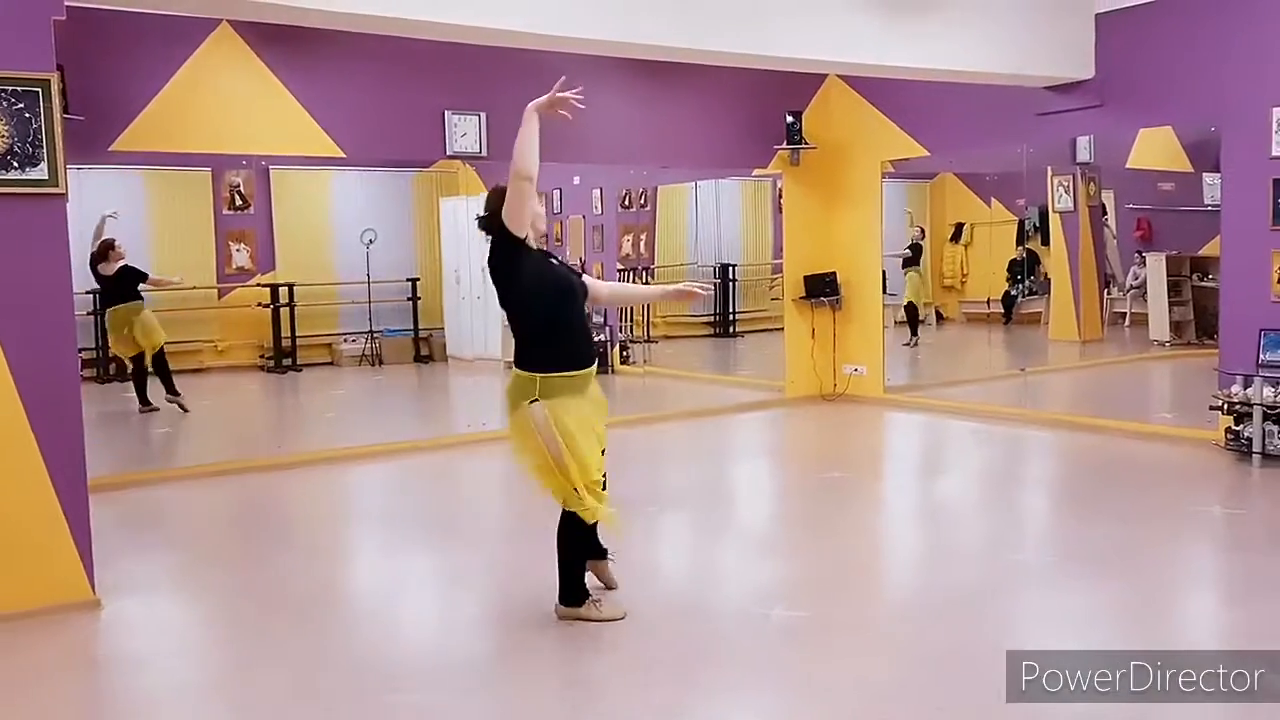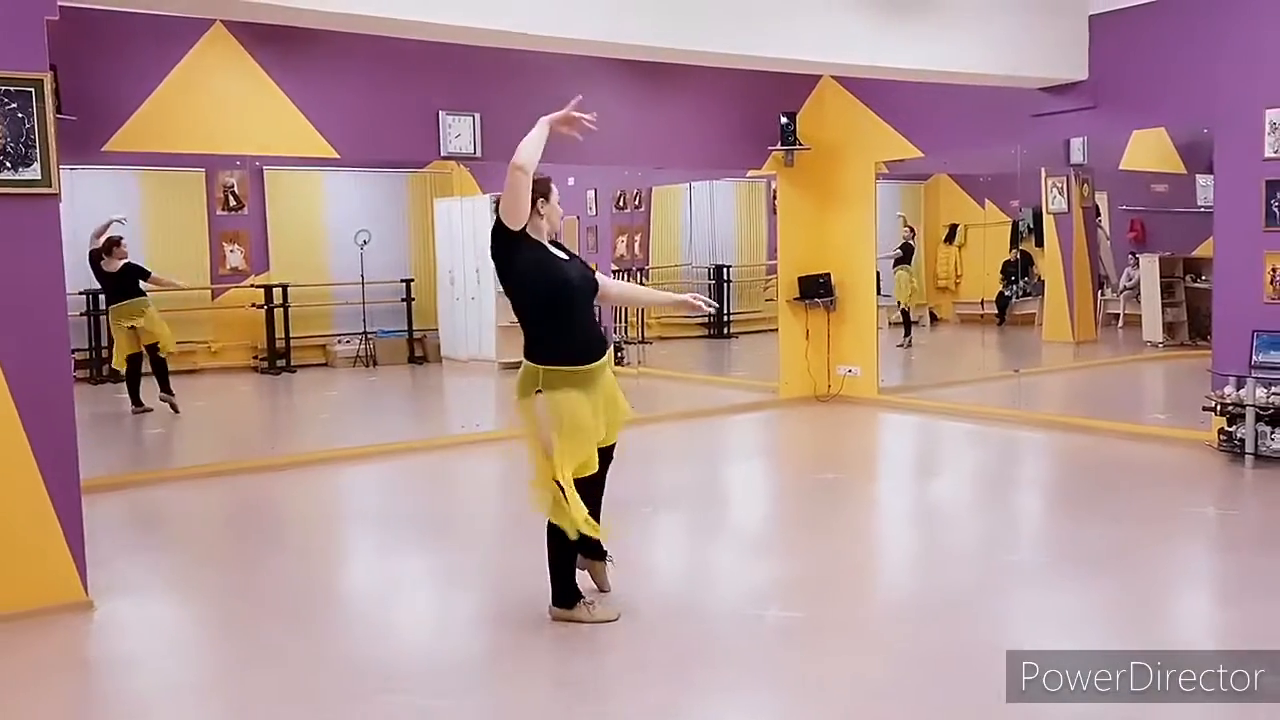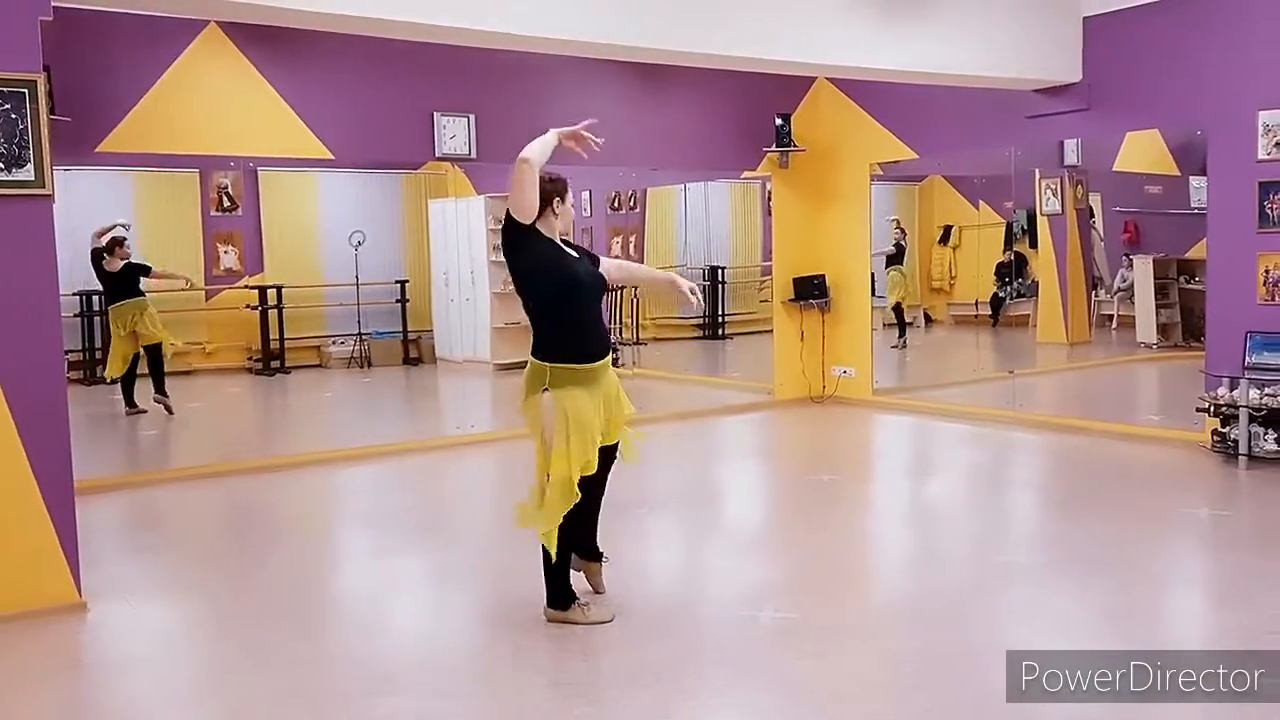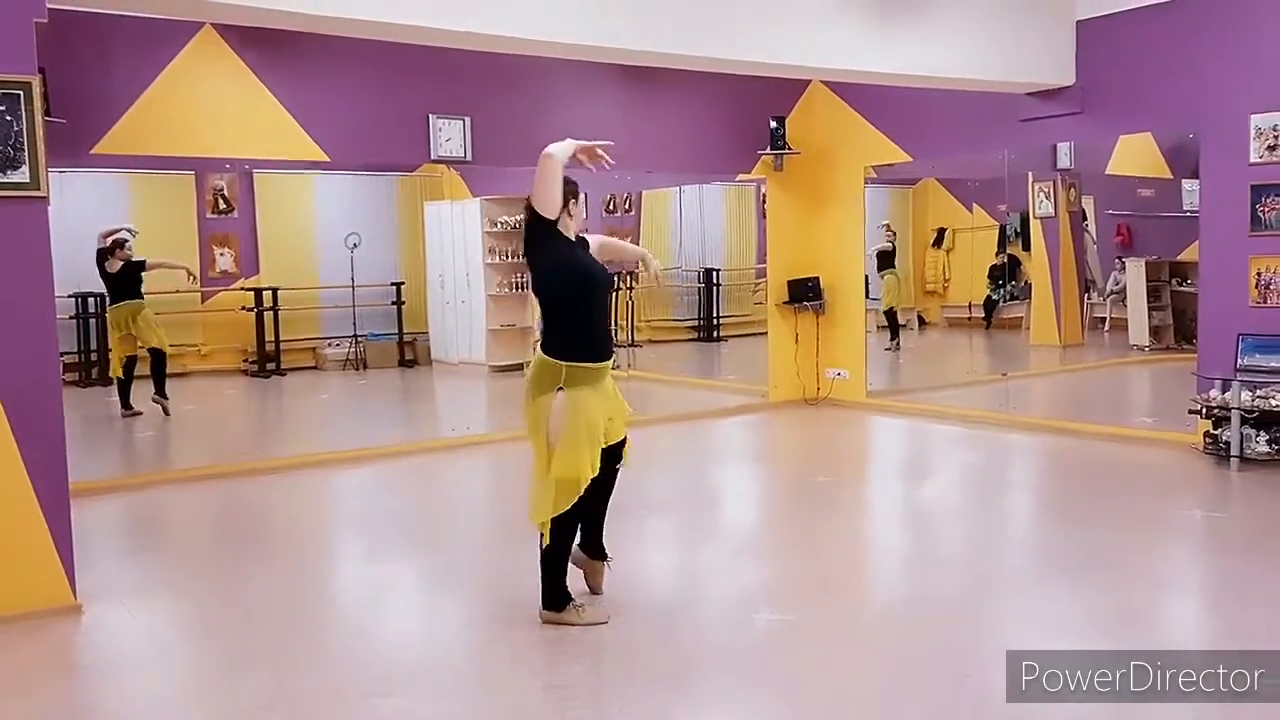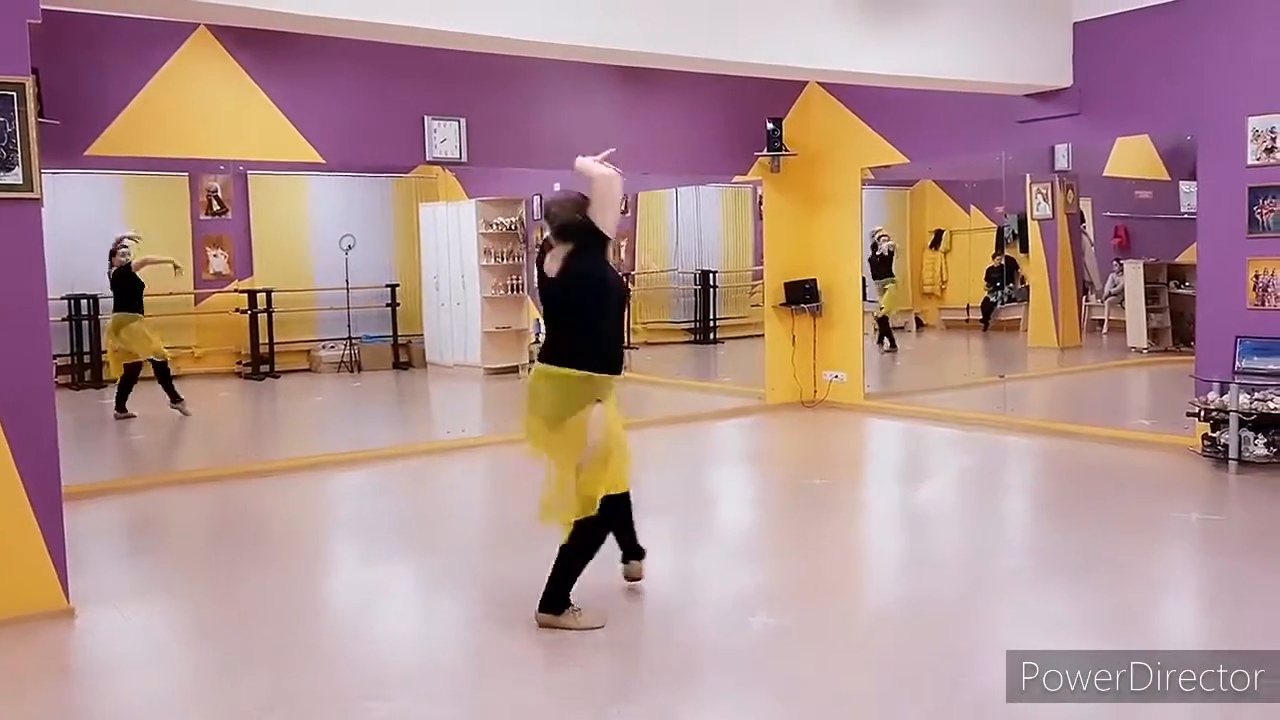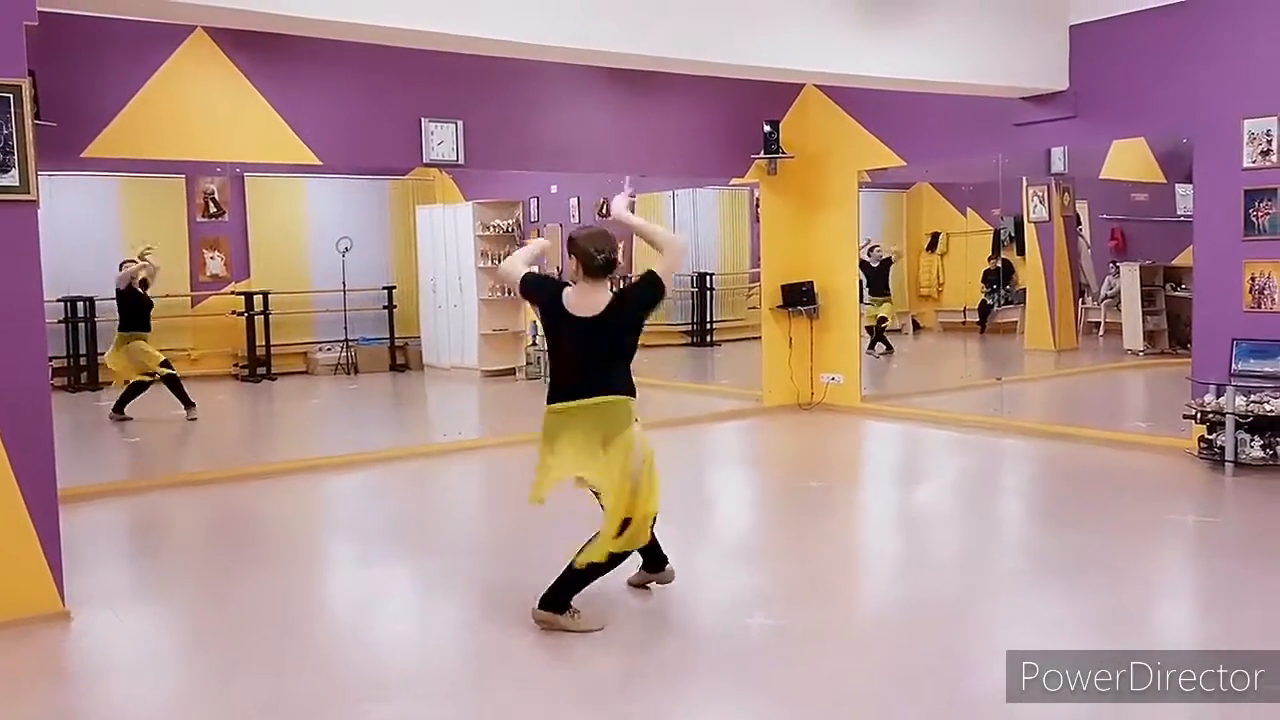
dt=0.2s
person 1, frame 1
left shoulder: (546, 263)
right shoulder: (507, 259)
left elbow: (605, 292)
right elbow: (522, 179)
left wrist: (669, 291)
right wrist: (534, 112)
left hip: (574, 388)
right hip: (546, 396)
left knee: (585, 480)
right knee: (582, 489)
left ankle: (590, 553)
right ankle: (573, 598)
person 1, frame 2
left shoulder: (563, 257)
right shoulder: (511, 249)
left elbow: (611, 290)
right elbow: (518, 171)
left wrist: (675, 299)
right wrist: (546, 124)
left hip: (594, 378)
right hip: (554, 390)
left knee: (596, 471)
right knee: (570, 490)
left ankle: (590, 550)
right ankle: (564, 600)
person 1, frame 3
left shoulder: (572, 252)
right shoulder: (524, 244)
left elbow: (617, 269)
right elbow: (525, 165)
left wrist: (670, 277)
right wrist: (559, 136)
left hip: (597, 376)
right hip: (560, 386)
left knee: (599, 466)
right knee: (566, 488)
left ankle: (587, 551)
right ankle: (560, 602)
person 1, frame 4
left shoulder: (571, 245)
right shoulder: (544, 240)
left elbow: (604, 244)
right elbow: (548, 160)
left wrist: (642, 253)
right wrist: (574, 145)
left hip: (591, 377)
right hip: (565, 383)
left knee: (611, 453)
right knee: (569, 487)
left ankle: (591, 548)
right ankle: (555, 603)
person 1, frame 5
left shoulder: (550, 257)
right shoulder: (588, 256)
left elbow: (562, 234)
right elbow: (609, 182)
right wrist: (588, 166)
left hip: (556, 386)
right hip: (583, 394)
left knee: (610, 474)
right knee: (597, 496)
left ankle: (631, 553)
right ankle: (553, 606)
person 1, frame 6
left shoulder: (552, 296)
right shoulder: (628, 304)
left elbow: (509, 270)
right elbow: (674, 250)
left wrist: (535, 245)
right wrist: (625, 217)
left hip: (563, 422)
right hip: (610, 422)
left knee: (625, 500)
right knee: (629, 517)
left ankle: (654, 562)
right ankle: (554, 604)
person 2, frame 1
left shoulder: (96, 267)
right shoulder: (127, 271)
left elbow: (96, 241)
right elbow: (156, 282)
left wrist: (102, 220)
right wrist: (175, 281)
left hip: (114, 317)
right hip: (135, 313)
left knee: (137, 360)
right knee: (156, 354)
left ankle: (144, 402)
right ankle: (172, 393)
person 2, frame 2
left shoulder: (97, 264)
right shoulder: (130, 268)
left elbow: (95, 238)
right elbow: (157, 281)
left wrist: (110, 222)
right wrist: (177, 284)
left hip: (117, 315)
right hip: (141, 310)
left knee: (132, 359)
right knee: (156, 352)
left ankle: (137, 403)
right ankle: (166, 391)
person 2, frame 3
left shoulder: (99, 264)
right shoulder: (130, 267)
left elbow: (95, 237)
right elbow: (161, 274)
left wrist: (114, 225)
right wrist: (185, 276)
left hip: (117, 314)
right hip: (139, 309)
left knee: (128, 358)
right knee: (154, 351)
left ankle: (130, 404)
right ankle: (161, 392)
person 2, frame 4
left shoulder: (104, 265)
right shoulder: (130, 266)
left elbow: (101, 237)
right elbow: (159, 263)
left wrist: (121, 229)
right wrist: (185, 267)
left hip: (116, 315)
right hip: (136, 311)
left knee: (127, 361)
right knee: (158, 352)
left ankle: (126, 406)
right ankle: (159, 393)
person 2, frame 5
left shoulder: (115, 272)
right shoulder: (122, 270)
left elbow: (114, 246)
right elbow: (144, 260)
left wrist: (123, 238)
right wrist: (172, 260)
left hip: (120, 324)
right hip: (129, 323)
left knee: (132, 368)
right knee: (159, 358)
left ankle: (120, 408)
right ankle: (175, 399)
person 2, frame 6
left shoulder: (140, 287)
right shoulder: (124, 288)
left elbow: (152, 274)
right elbow: (120, 279)
left wrist: (147, 261)
right wrist: (142, 263)
left hip: (139, 340)
right hip: (130, 341)
left knee: (146, 379)
right knee: (165, 369)
left ankle: (117, 410)
right ankle: (189, 405)
